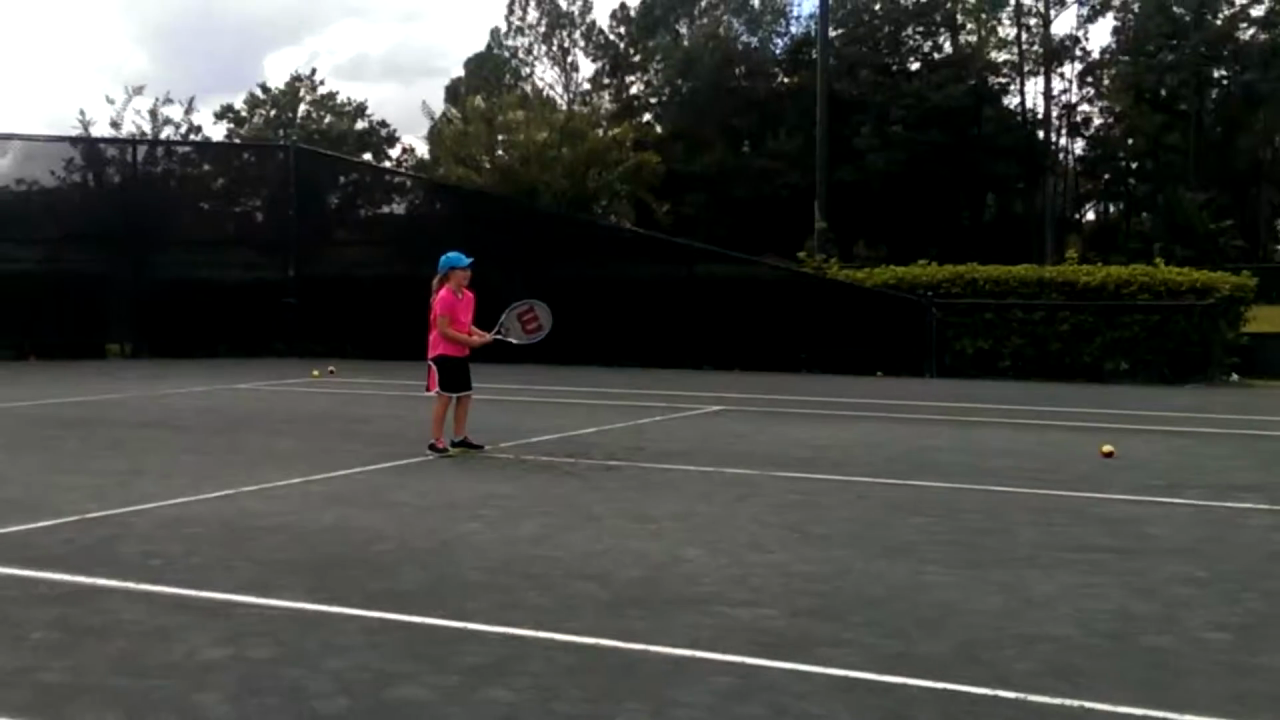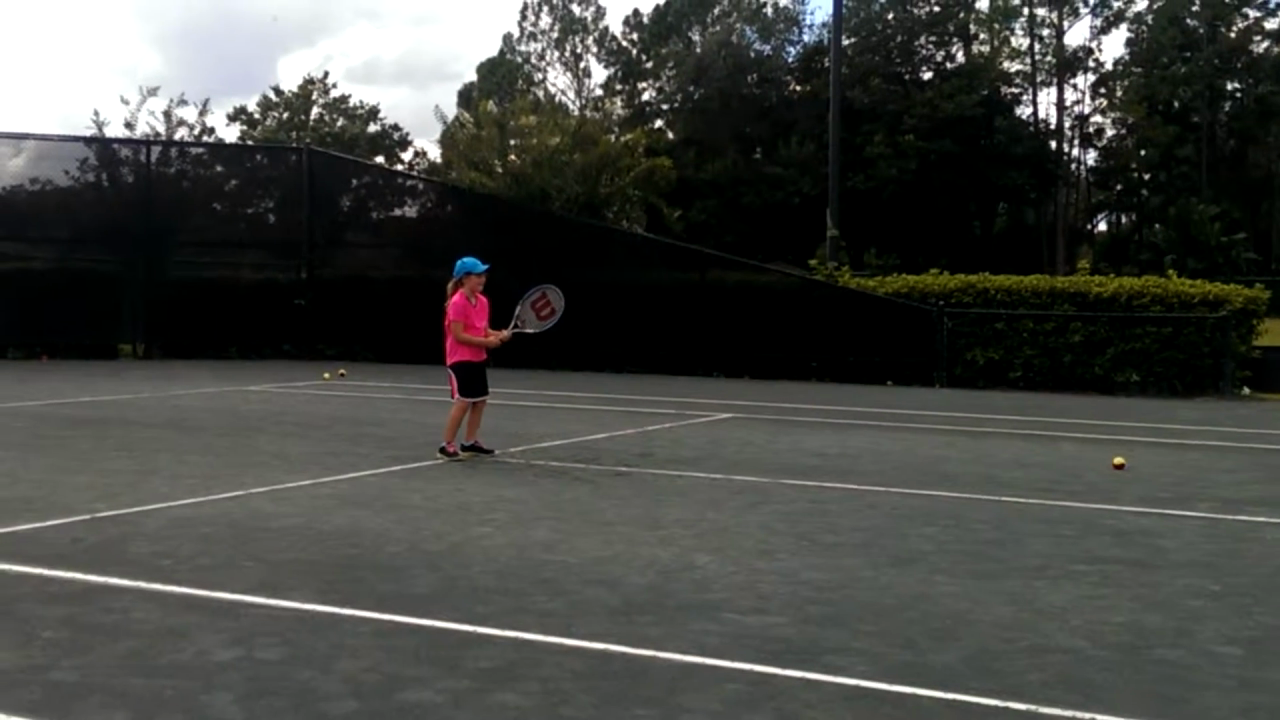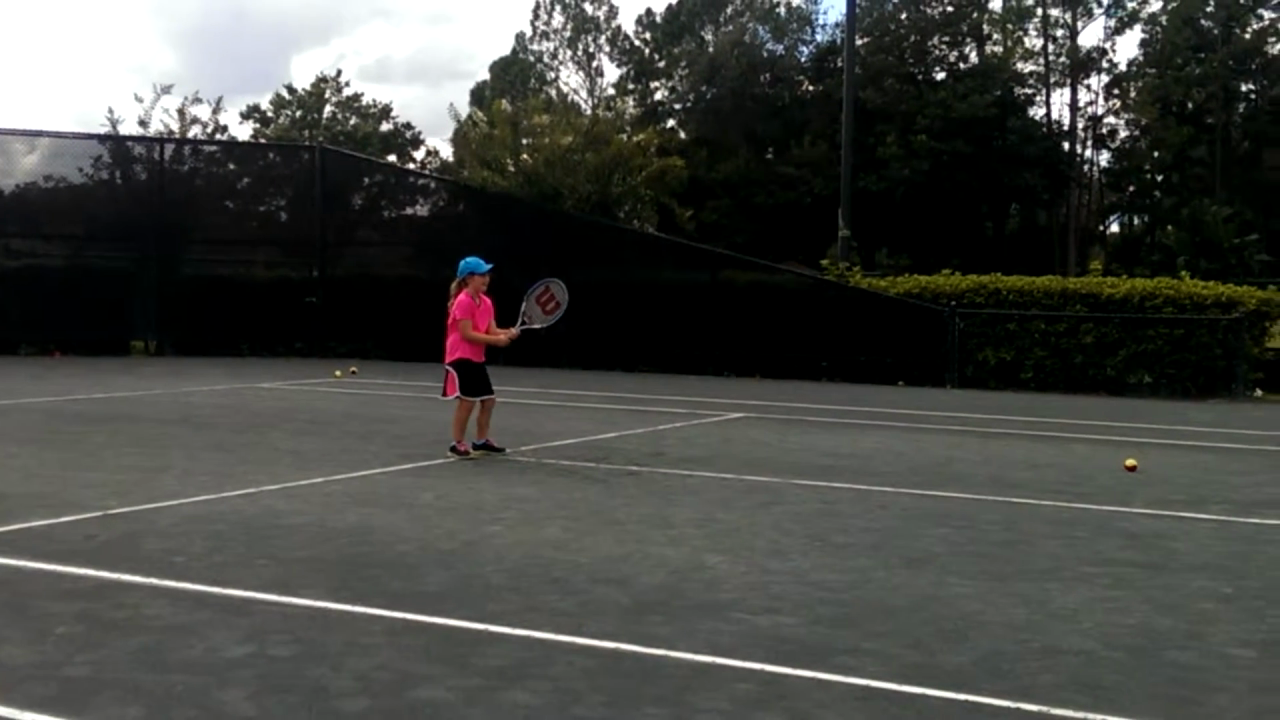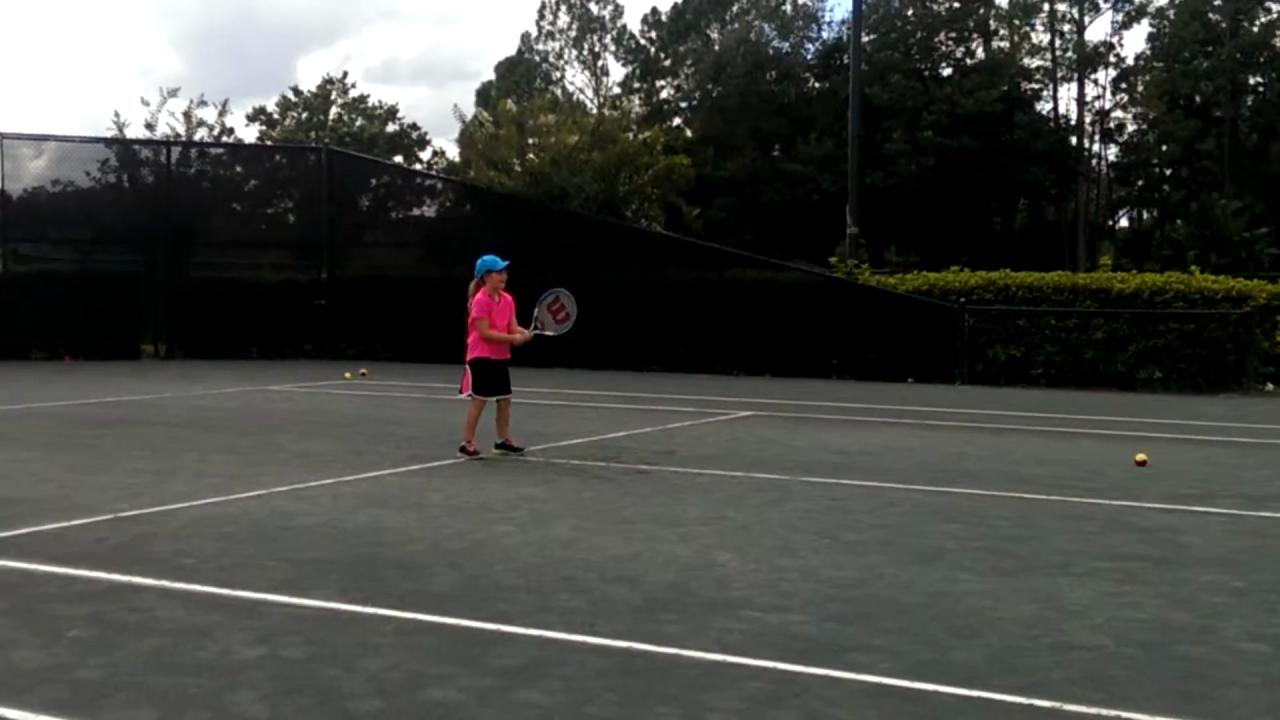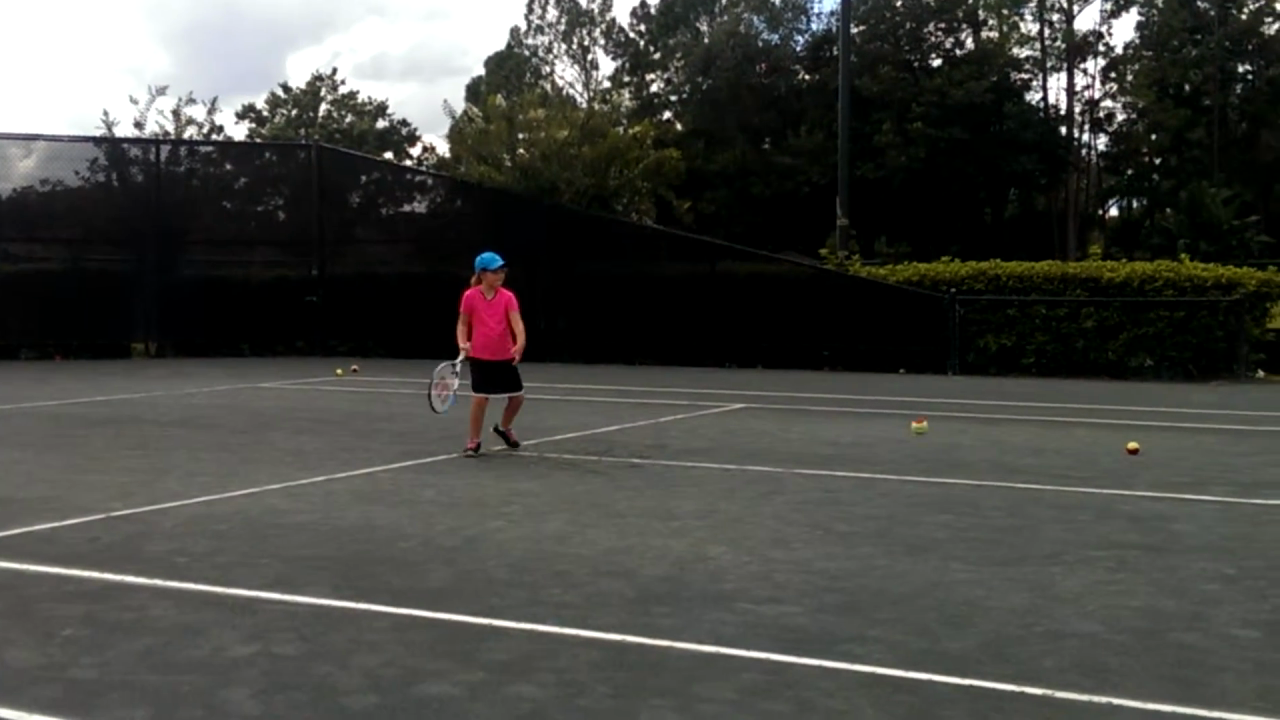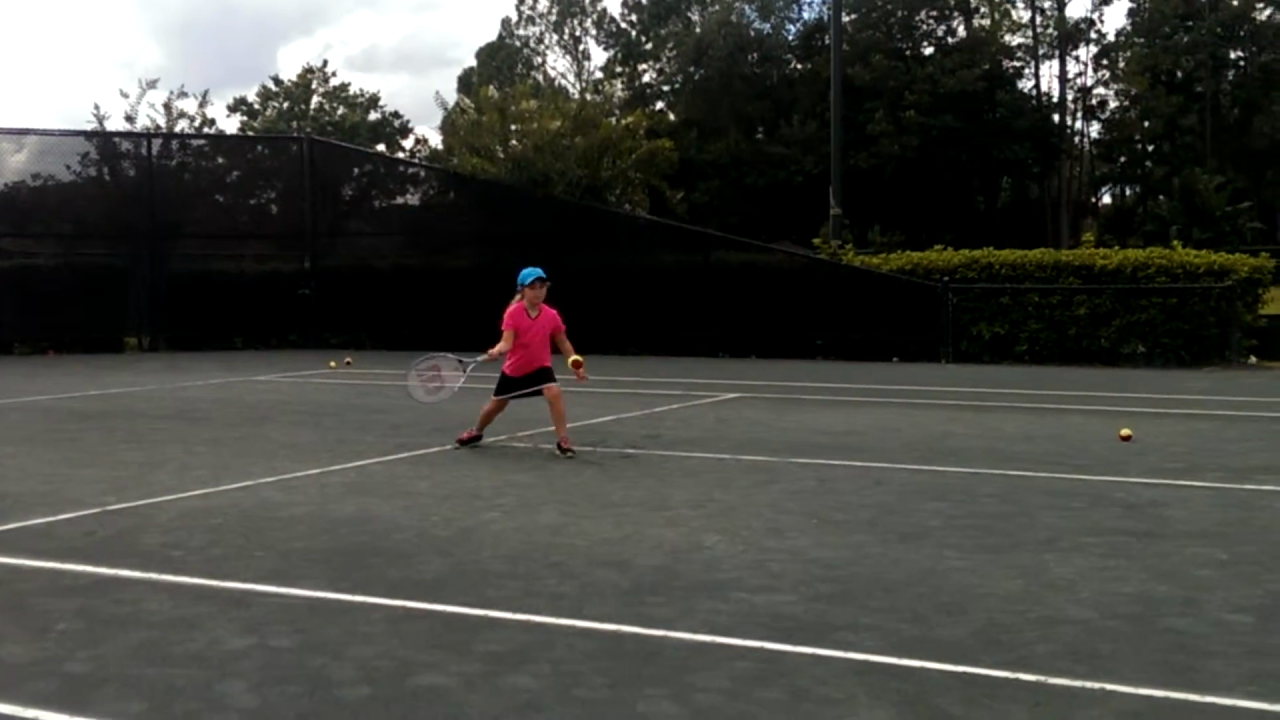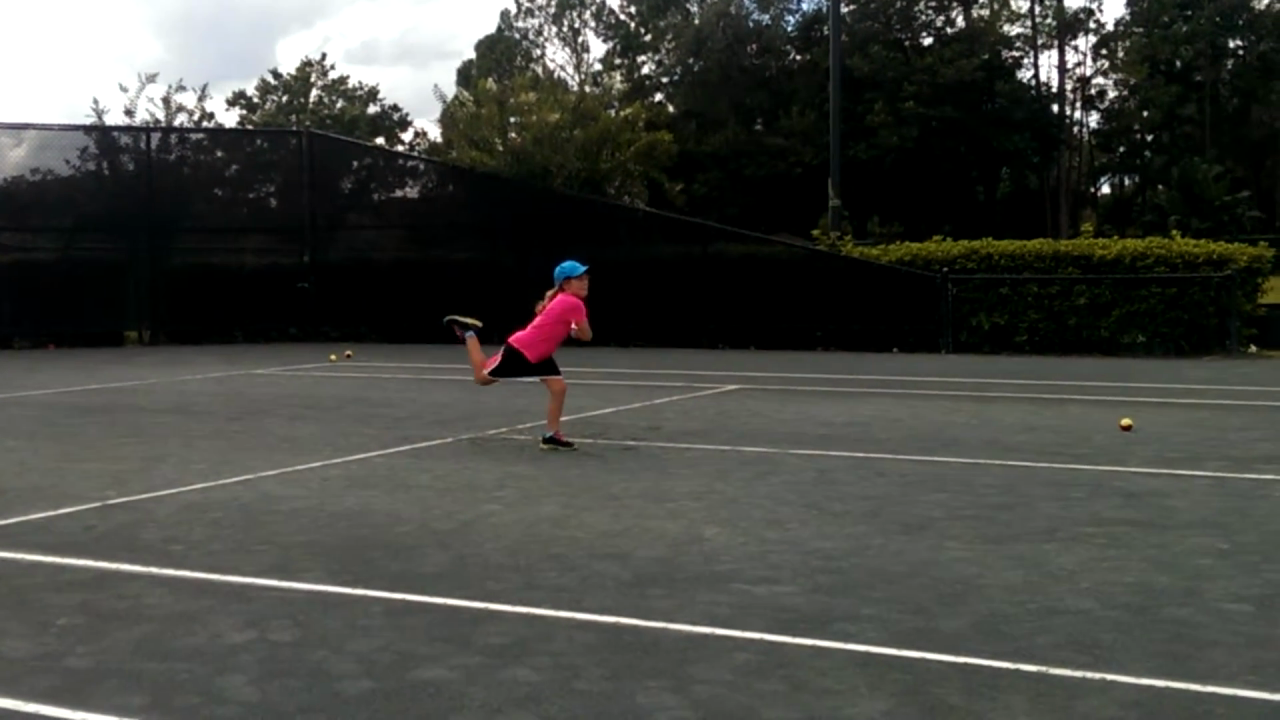
dt=0.5s
person 1, frame 1
left shoulder: (468, 296)
right shoulder: (444, 297)
right elbow: (443, 330)
left wrist: (481, 335)
right wrist: (470, 341)
left hip: (460, 354)
right hip: (444, 354)
left knee: (464, 396)
right knee: (445, 397)
left ankle: (459, 438)
right ankle: (436, 441)
person 1, frame 2
left shoulder: (482, 301)
right shoulder: (458, 302)
right elbow: (458, 335)
left wrist: (498, 335)
right wrist: (486, 342)
left hip: (478, 359)
right hip: (461, 360)
left knee: (480, 401)
right knee: (463, 402)
left ankle: (470, 442)
right ankle: (447, 444)
person 1, frame 3
left shoulder: (486, 302)
right shoulder: (463, 302)
left elbow: (491, 331)
right elbow: (467, 334)
left wrist: (507, 333)
right wrist: (495, 340)
left hip: (477, 359)
right hip: (461, 358)
left knee: (488, 399)
right knee: (467, 401)
left ankle: (481, 441)
right ankle: (457, 443)
person 1, frame 4
left shoulder: (507, 299)
right shoulder: (480, 300)
left elbow: (513, 327)
right elbow: (484, 332)
left wrist: (523, 333)
right wrist: (512, 338)
left hip: (501, 357)
right hip: (481, 357)
left knee: (505, 399)
right knee: (478, 401)
left ankle: (503, 440)
right ankle: (467, 444)
person 1, frame 5
left shoulder: (508, 297)
right shoulder: (470, 296)
left elbow: (517, 323)
right elbow: (463, 324)
left wrist: (521, 343)
right wrist: (462, 342)
left hip: (505, 357)
right hip: (480, 357)
left knee: (517, 396)
right knee: (480, 398)
left ankle: (504, 428)
right ankle: (474, 441)
person 1, frame 6
left shoulder: (553, 316)
right shoulder: (513, 313)
left elbow: (563, 342)
right elbow: (507, 342)
left wrist: (577, 366)
right wrist: (497, 351)
left hip: (540, 367)
right hip: (514, 369)
left knee: (554, 394)
right knee: (496, 406)
left ankle: (563, 440)
right ankle: (476, 432)
person 1, frame 7
left shoulder: (562, 301)
right shoulder: (574, 304)
right elbow: (586, 336)
right wrist: (575, 331)
left hip: (539, 354)
right hip: (520, 350)
left knee: (559, 387)
right knee: (482, 377)
left ankle: (552, 435)
right ankle: (468, 332)
